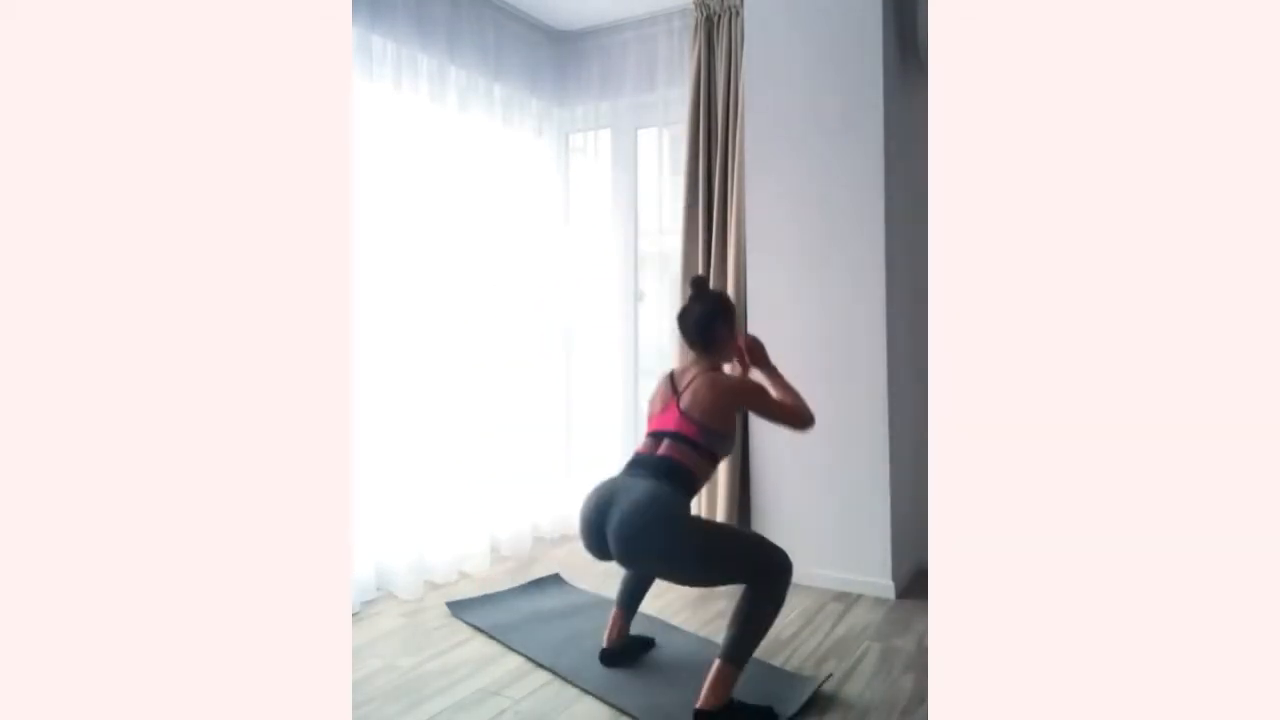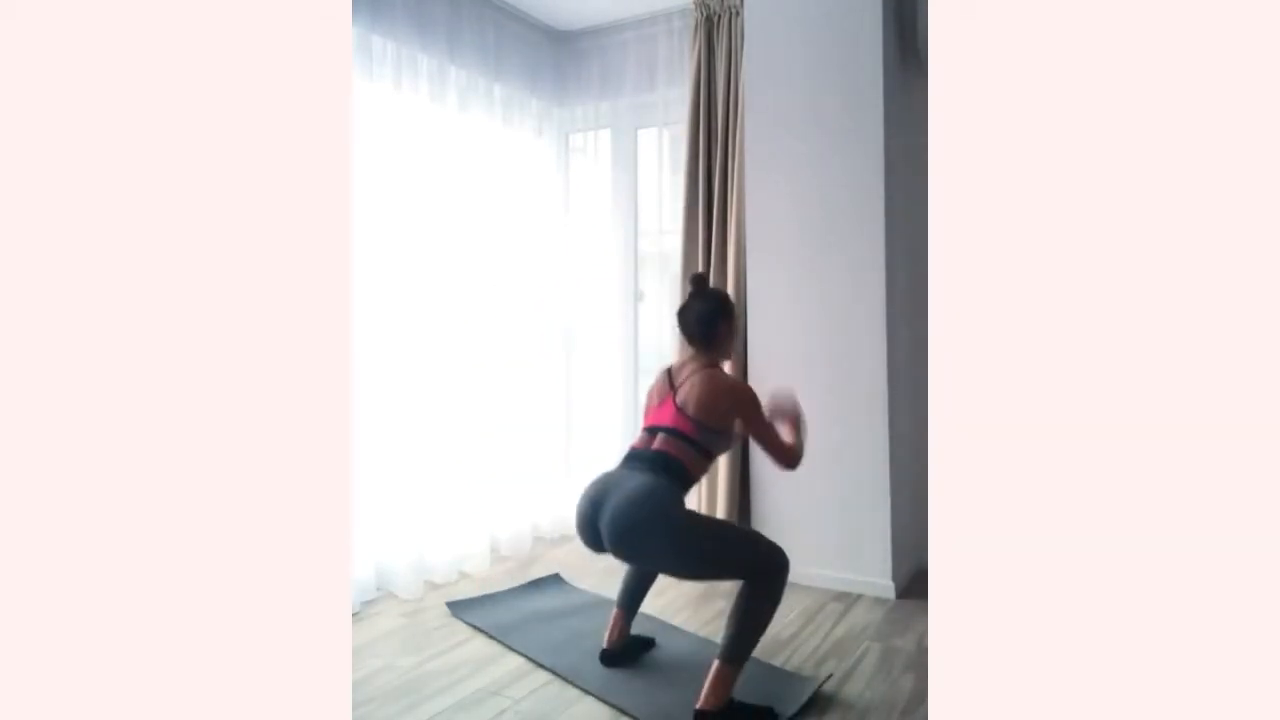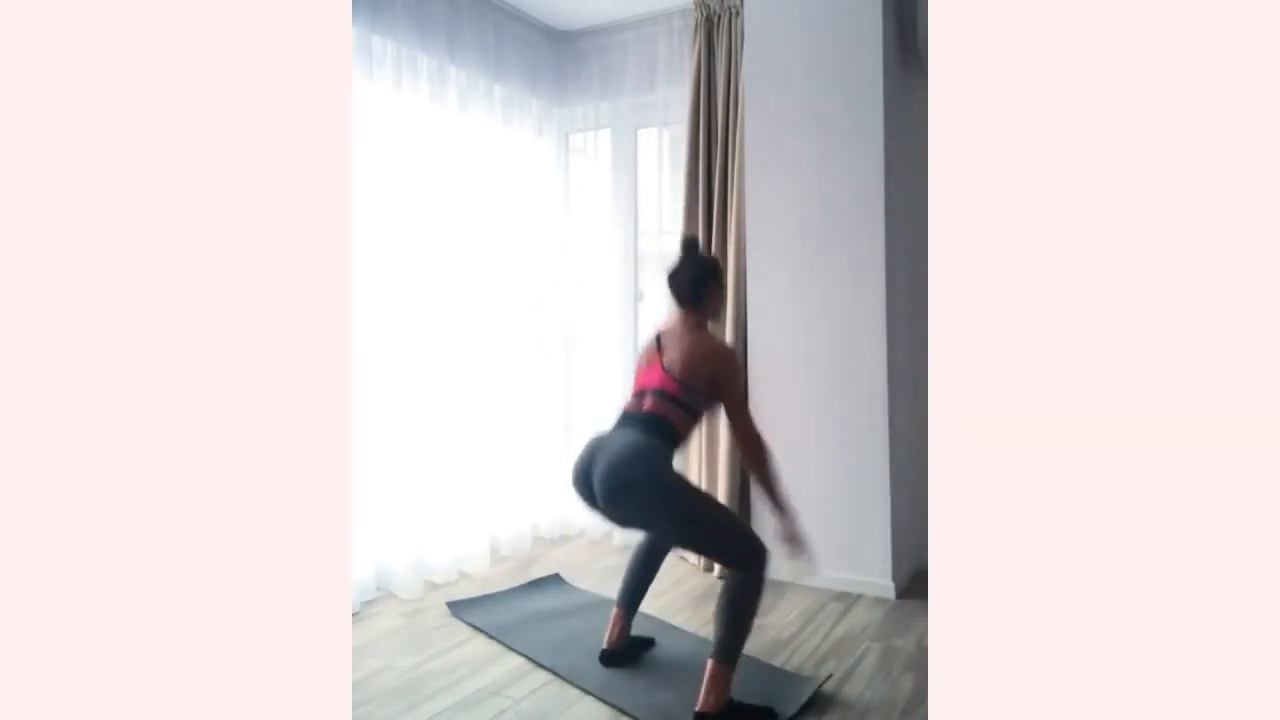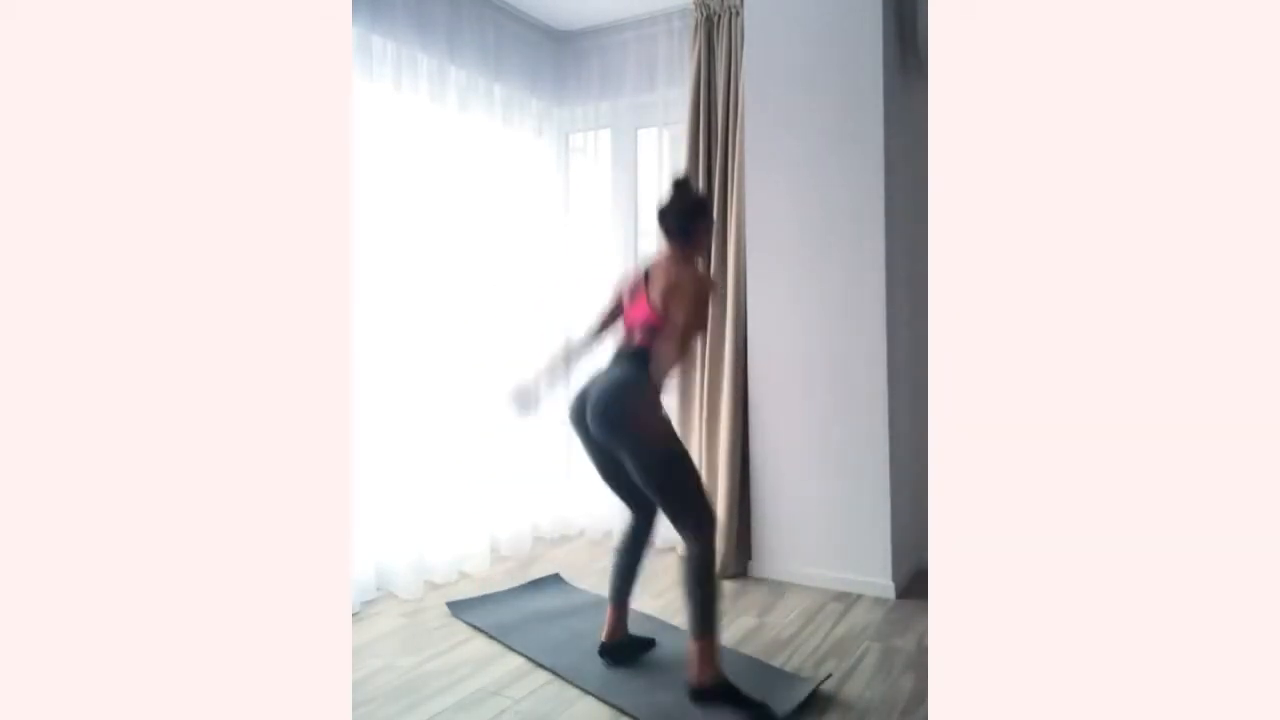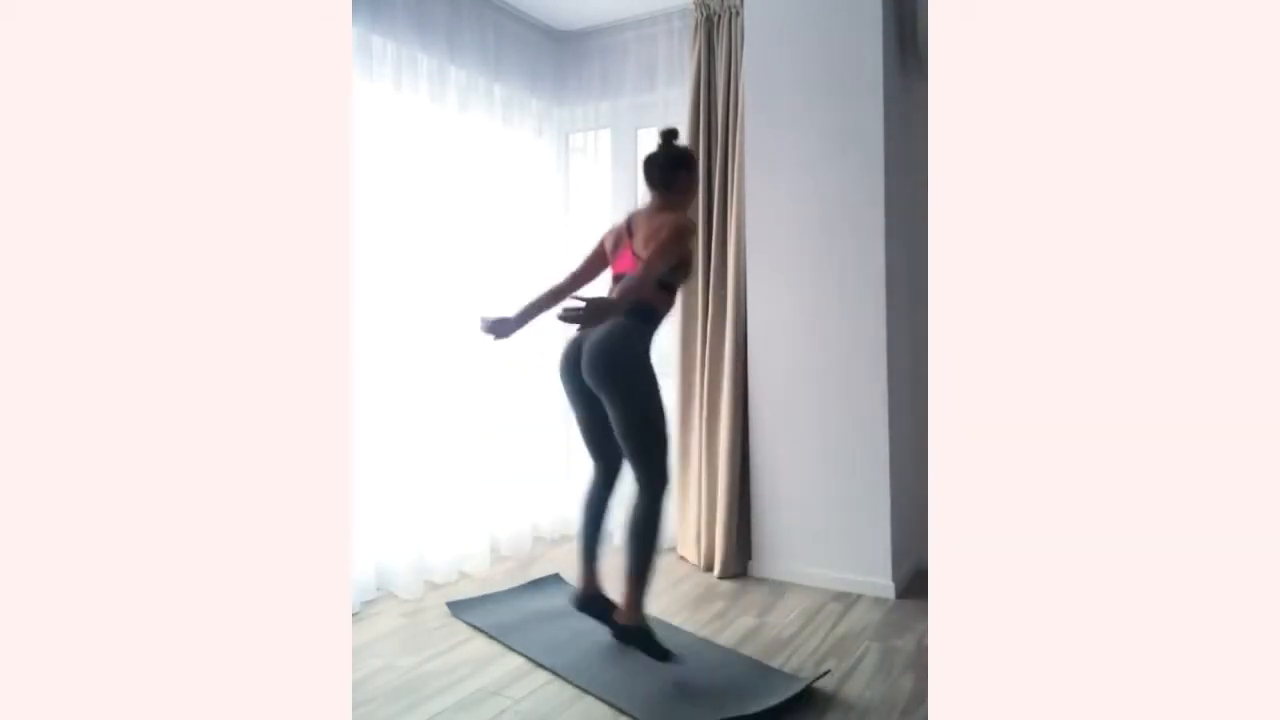
dt=0.1s
person 1, frame 1
left shoulder: (665, 384)
right shoulder: (734, 388)
right elbow: (802, 417)
right wrist: (763, 365)
left hip: (598, 513)
right hip: (646, 522)
right knee: (773, 569)
left ankle: (615, 639)
person 1, frame 2
left shoulder: (661, 380)
right shoulder: (730, 390)
right elbow: (787, 457)
right wrist: (789, 423)
left hip: (594, 507)
right hip: (640, 516)
right knee: (770, 567)
left ankle: (616, 639)
person 1, frame 3
left shoulder: (653, 346)
right shoulder: (717, 354)
right elbow: (746, 443)
right wrist: (783, 512)
left hip: (588, 465)
right hip: (632, 474)
left knee: (663, 530)
right knee: (748, 555)
left ankle: (616, 640)
person 1, frame 4
left shoulder: (636, 279)
right shoulder: (697, 281)
left elbow: (589, 337)
right elbow: (674, 338)
left wrist: (544, 378)
right wrist: (650, 393)
left hip: (588, 401)
right hip: (627, 404)
left knee: (643, 511)
right knee: (699, 528)
left ankle: (615, 634)
right ankle: (705, 675)
person 1, frame 5
left shoulder: (623, 227)
right shoulder: (679, 226)
left elbow: (572, 280)
right elbow: (645, 278)
left wrist: (518, 318)
right wrist: (598, 310)
left hip: (578, 351)
right hip: (616, 354)
left knee: (606, 471)
right knee: (653, 483)
left ankle: (589, 585)
right ankle: (632, 618)
